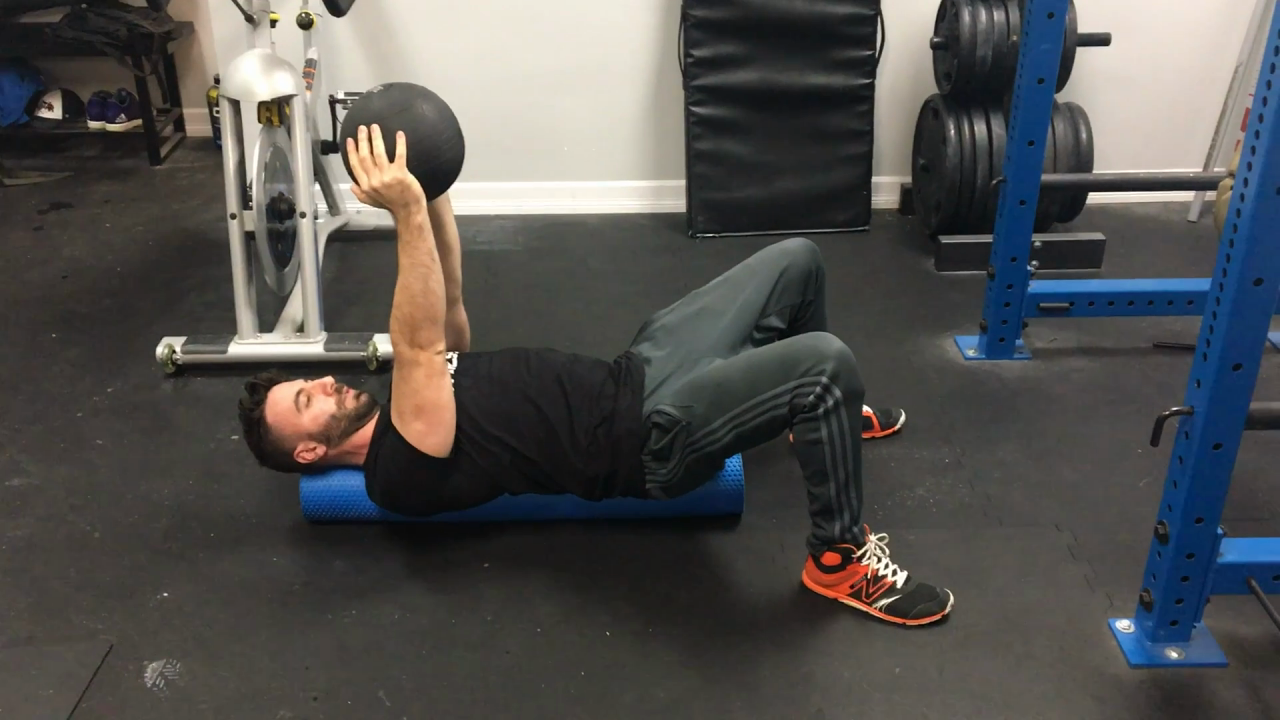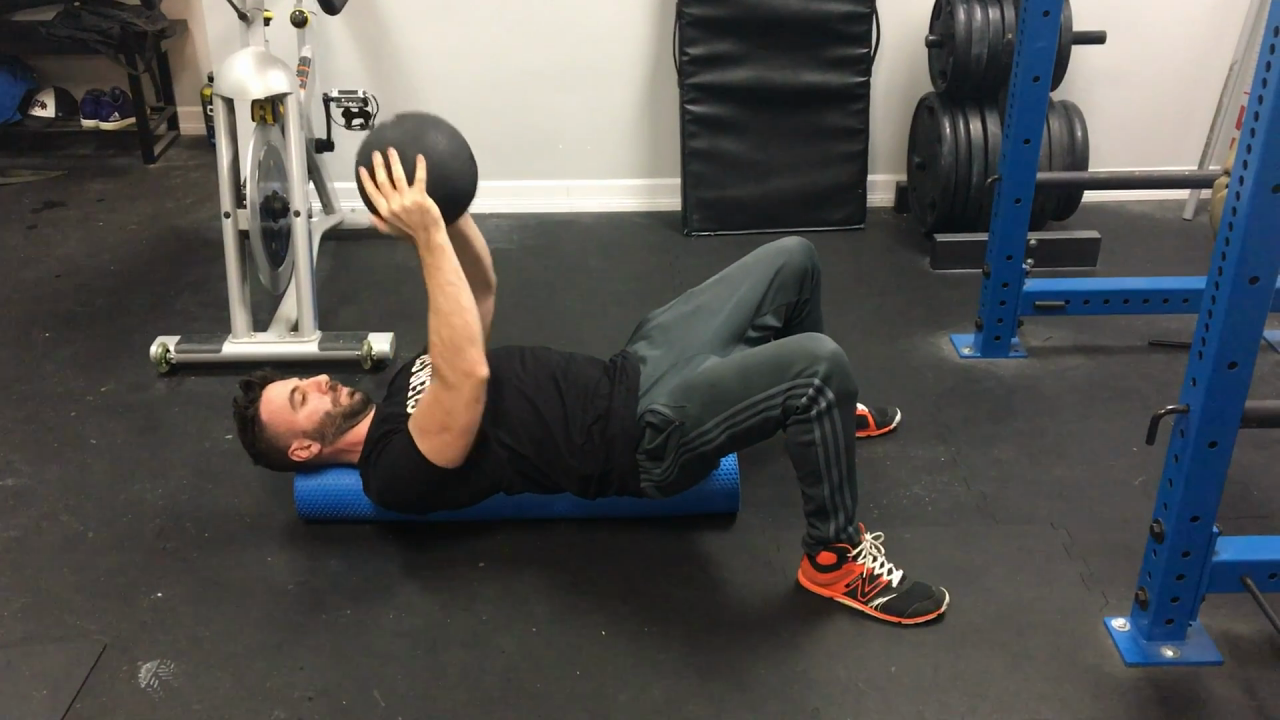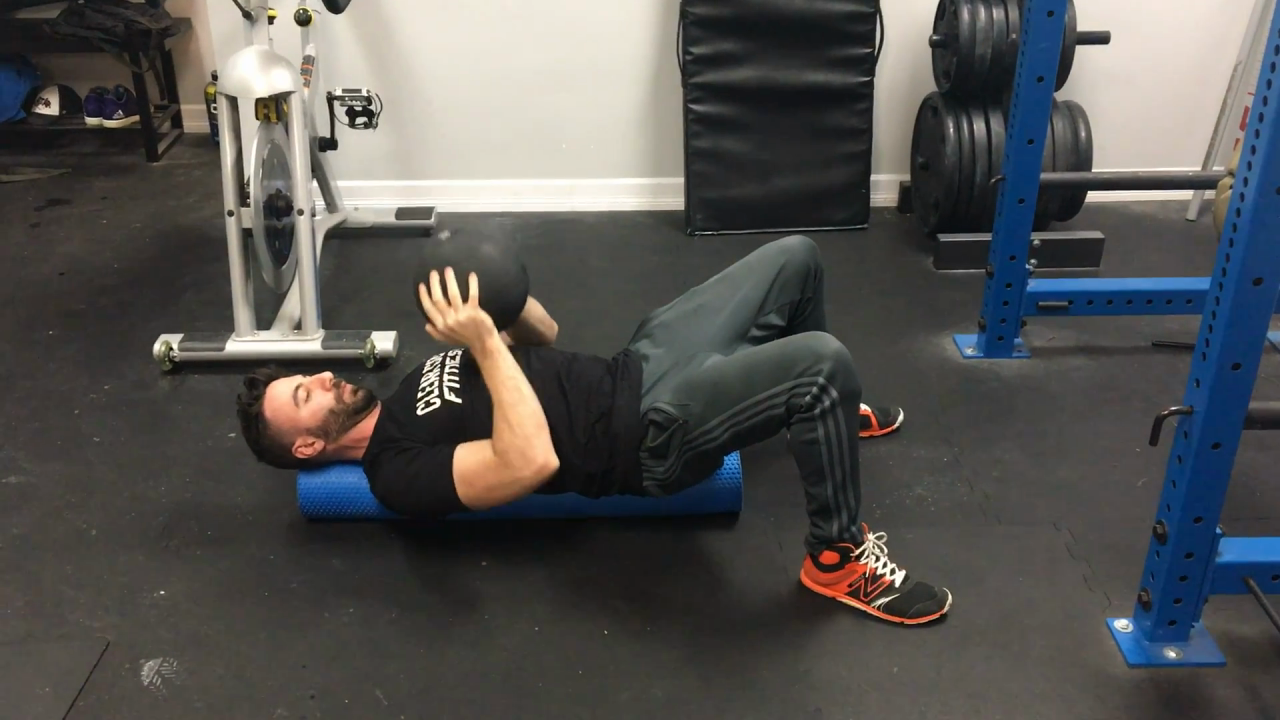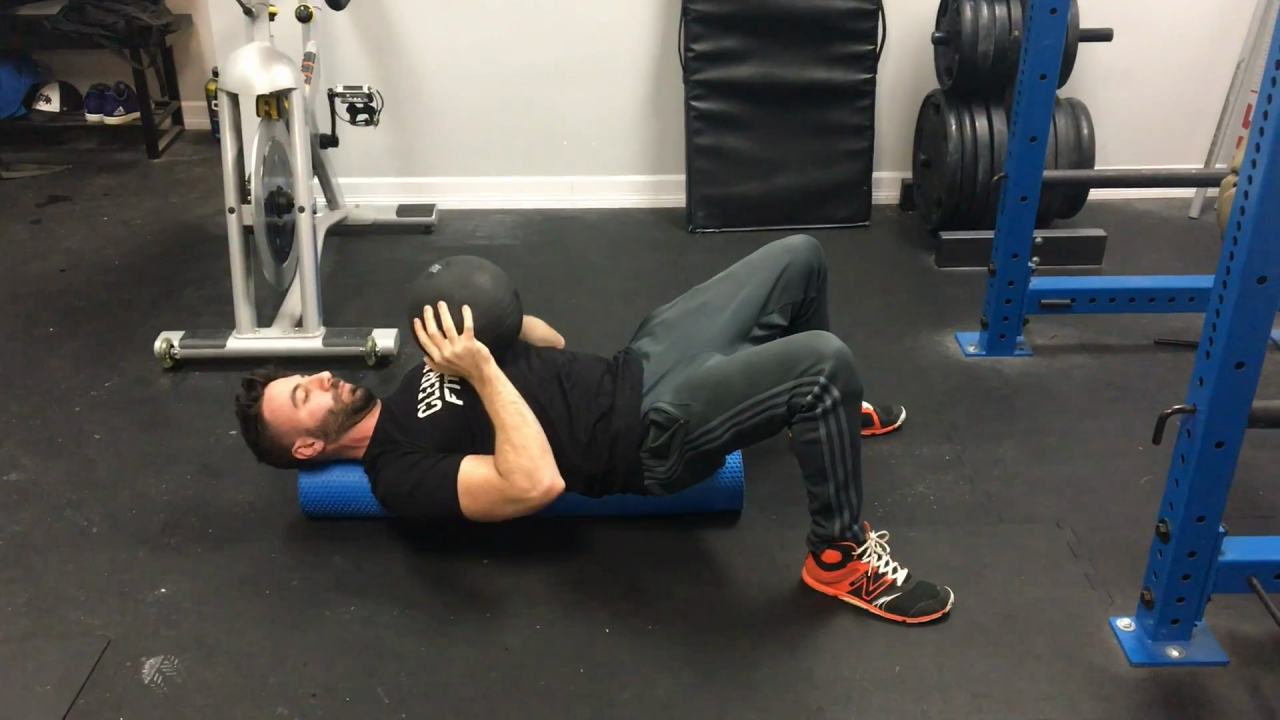
dt=0.5s
person 1, frame 1
left shoulder: (400, 408)
right shoulder: (401, 476)
left elbow: (446, 301)
right elbow: (419, 347)
left wrist: (431, 195)
right wrist: (407, 210)
left hip: (635, 376)
right hip: (648, 440)
left knee: (796, 261)
right knee: (825, 361)
left ankle: (820, 415)
right ankle: (840, 558)
person 1, frame 2
left shoulder: (404, 387)
right shoulder: (396, 474)
left elbow: (480, 291)
right elbow: (472, 374)
left wrist: (448, 212)
right wrist: (427, 235)
left hip: (631, 373)
right hip: (644, 437)
left knee: (792, 259)
right knee: (818, 360)
left ankle: (823, 411)
right ankle: (835, 559)
person 1, frame 3
left shoulder: (411, 391)
right shoulder: (401, 474)
left elbow: (542, 336)
right elbow: (535, 460)
left wrist: (491, 290)
right wrist: (482, 338)
left hip: (635, 367)
right hip: (649, 436)
left knee: (795, 257)
right knee: (823, 360)
left ankle: (823, 416)
right ankle: (839, 559)
person 1, frame 4
left shoulder: (420, 382)
right shoulder: (402, 478)
left elbow: (549, 344)
right elbow: (538, 484)
right wrist: (483, 369)
left hip: (633, 367)
right hip: (649, 434)
left knee: (798, 257)
right knee: (825, 359)
left ankle: (824, 416)
right ankle: (841, 557)
